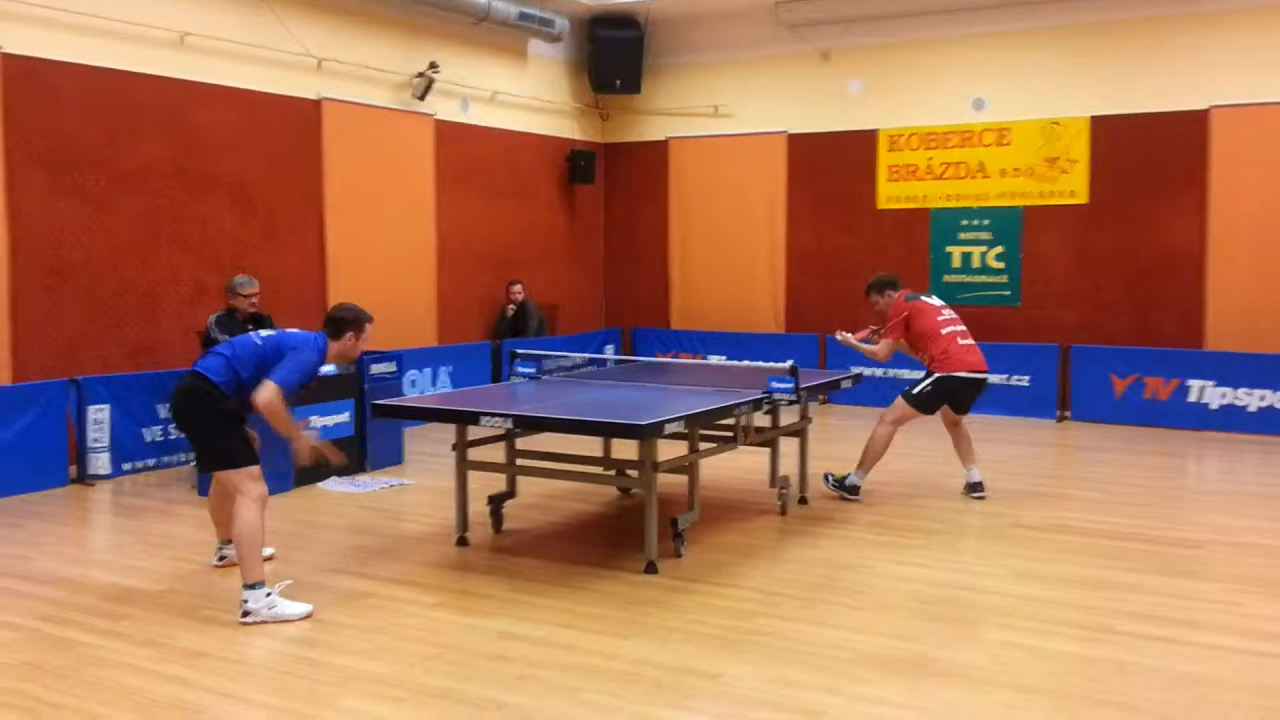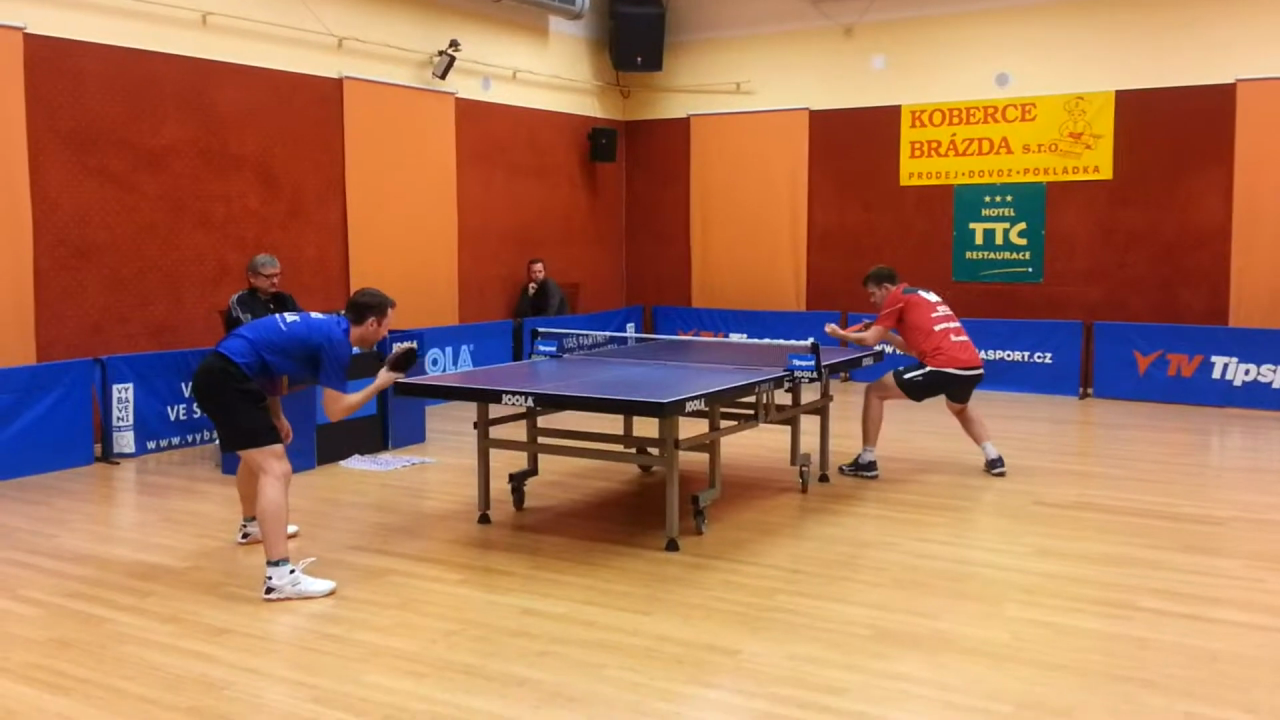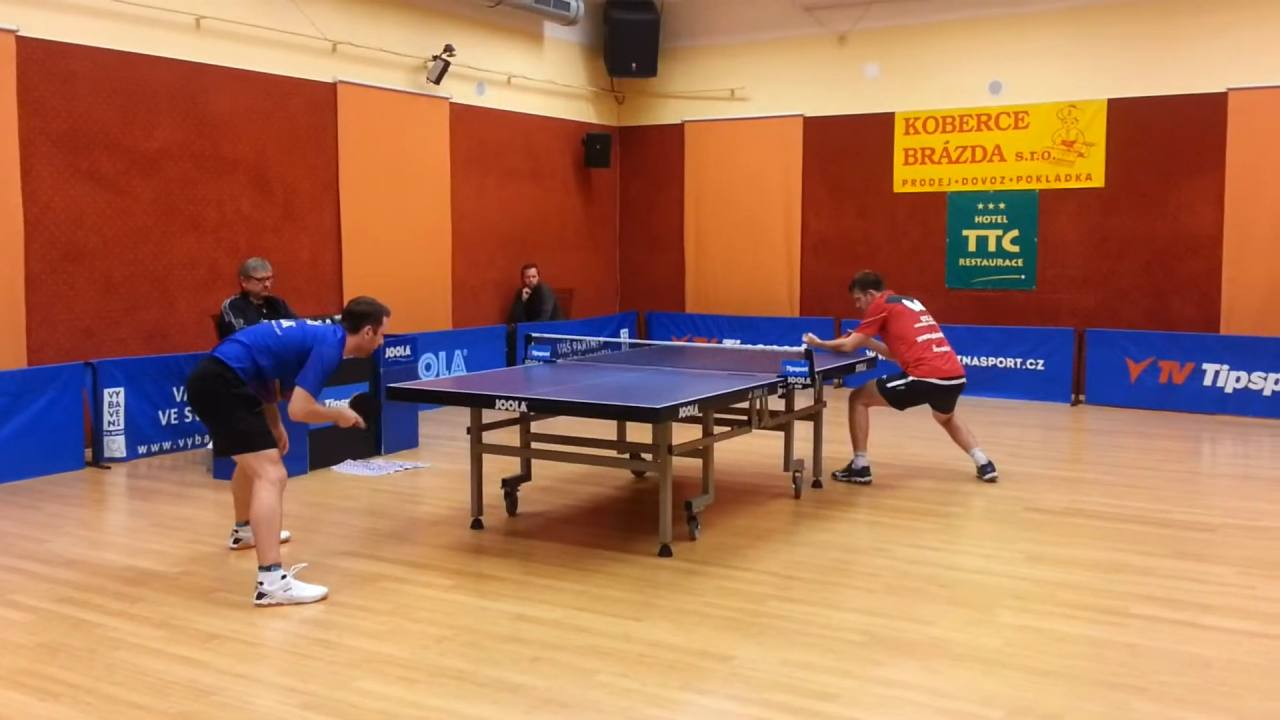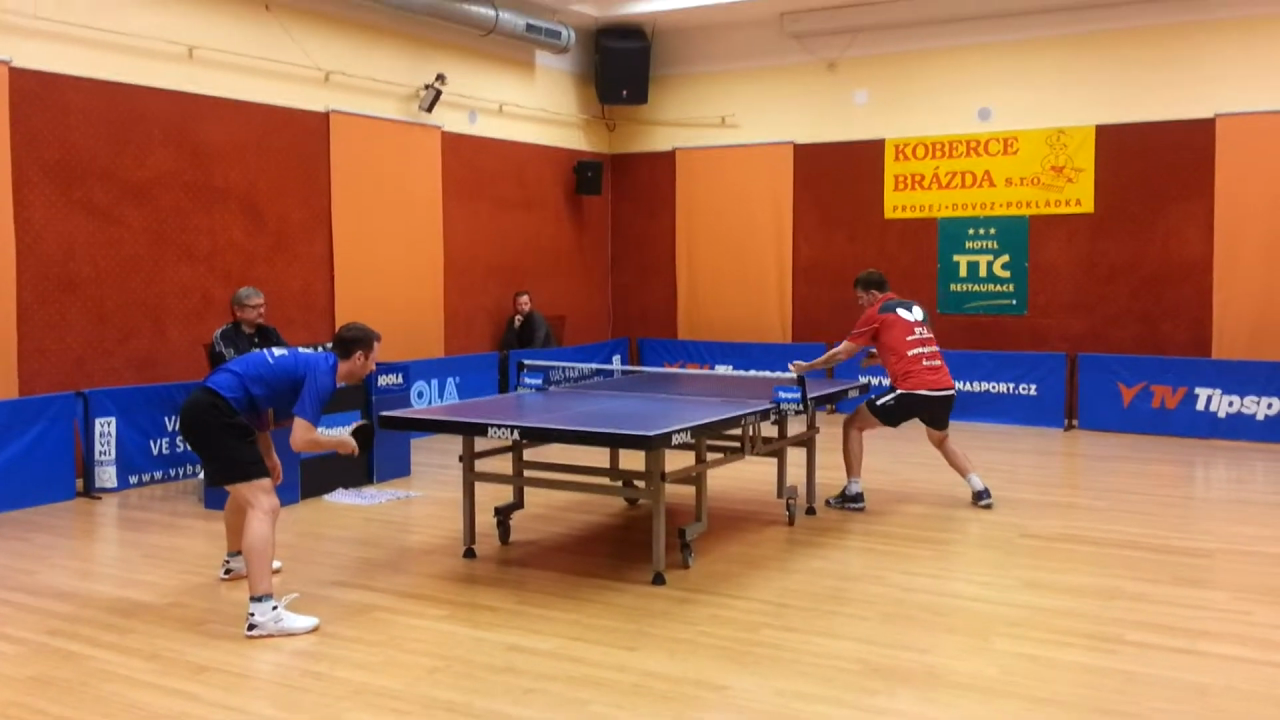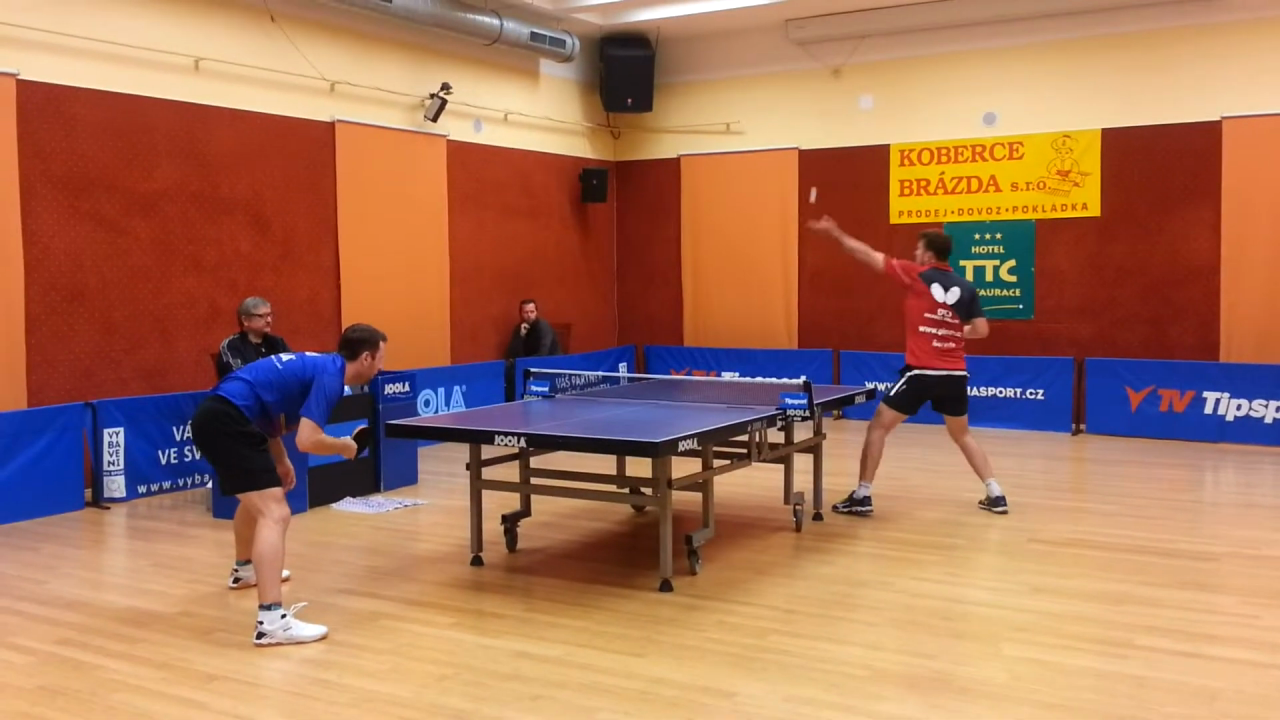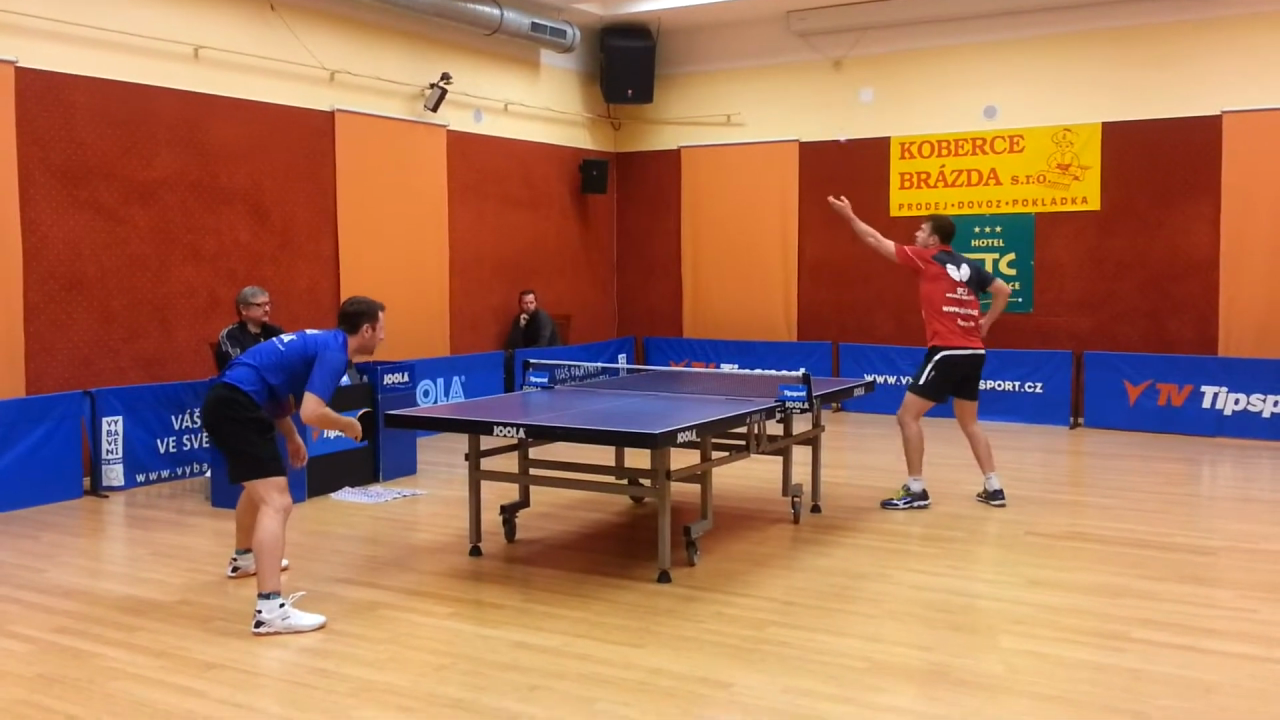
dt=0.4s
person 1, frame 1
left shoulder: (305, 343)
right shoulder: (309, 353)
right elbow: (266, 399)
left wrist: (240, 430)
right wrist: (299, 438)
left hip: (195, 391)
right hip: (207, 398)
left knee: (227, 475)
right knee: (252, 492)
left ankle: (228, 548)
right ankle: (256, 598)
person 1, frame 2
left shoulder: (325, 327)
right shoulder: (336, 339)
right elbow: (336, 410)
left wrist: (276, 417)
right wrist: (379, 385)
left hip: (219, 372)
right hip: (228, 378)
left knee: (255, 454)
right knee: (275, 471)
left ankle: (252, 525)
right ankle: (280, 576)
person 1, frame 3
left shoulder: (319, 333)
right shoulder: (329, 345)
right elbow: (299, 409)
left wrist: (274, 425)
right wrist: (341, 415)
left hip: (212, 377)
right hip: (222, 384)
left knee: (253, 459)
right knee: (271, 475)
left ankle: (245, 530)
right ankle: (271, 581)
person 1, frame 4
left shoulder: (311, 362)
right shoulder: (322, 373)
right elbow: (301, 440)
left wrist: (268, 455)
right wrist: (341, 443)
left hip: (204, 406)
right hip: (216, 413)
left knee: (245, 488)
right knee: (263, 506)
left ankle: (236, 560)
right ankle: (262, 612)
person 1, frame 5
left shoulder: (318, 365)
right shoulder: (330, 376)
right elbow: (307, 440)
left wrist: (280, 460)
right wrist: (344, 446)
left hip: (215, 415)
right hip: (227, 421)
left knee: (256, 497)
right knee: (275, 514)
left ankle: (245, 569)
right ankle: (272, 621)
person 1, frame 6
left shoulder: (320, 342)
right shoulder: (334, 352)
right elbow: (312, 413)
left wrist: (291, 437)
right wrist: (348, 425)
left hip: (224, 400)
right hip: (236, 407)
left knee: (259, 484)
right knee: (276, 503)
left ankle: (244, 558)
right ankle: (270, 609)
person 2, frame 1
left shoulder: (900, 305)
right shoulder: (927, 302)
left elbow: (882, 354)
left wrist: (852, 342)
right wrist: (889, 337)
left hip: (950, 372)
right hip: (978, 372)
left knee: (889, 419)
right knee: (953, 421)
left ankle: (852, 483)
right ankle: (974, 480)
person 2, frame 2
left shoulder: (897, 297)
right shoulder: (923, 297)
left elbow: (870, 340)
left wrist: (841, 334)
right wrist: (882, 331)
left hip: (943, 367)
right hip: (974, 368)
left knee: (875, 391)
right knee: (960, 408)
left ankle: (867, 460)
right ankle: (993, 457)
person 2, frame 3
left shoulder: (880, 305)
right shoulder: (909, 304)
left elbow: (849, 346)
left wrist: (819, 343)
right wrist: (867, 341)
left hip: (926, 378)
right hip: (956, 377)
left knee: (858, 398)
right knee: (946, 418)
left ankle: (860, 466)
right ankle: (983, 463)
person 2, frame 4
left shoulder: (875, 314)
right shoulder: (915, 309)
left elbow: (841, 354)
left wrist: (807, 367)
left hip: (913, 391)
right hip: (945, 390)
left knee: (853, 424)
right knee: (942, 440)
left ankle: (853, 492)
right ankle: (979, 489)
person 2, frame 5
left shoulder: (914, 274)
right shoulder: (966, 288)
left elbow: (870, 256)
right elbow: (981, 330)
left wrist: (836, 232)
left hip: (921, 372)
right hip: (955, 374)
left knee: (878, 427)
right knee: (962, 435)
left ankle: (862, 496)
right ankle: (995, 495)
person 2, frame 6
left shoulder: (926, 259)
right shoulder: (970, 266)
left elbow: (877, 241)
right elbow: (1003, 291)
left wrist: (849, 215)
right wrist: (986, 321)
left hip: (946, 353)
right hip: (974, 354)
left knee: (908, 416)
right knee: (969, 422)
left ankle: (916, 490)
right ankle: (993, 488)
